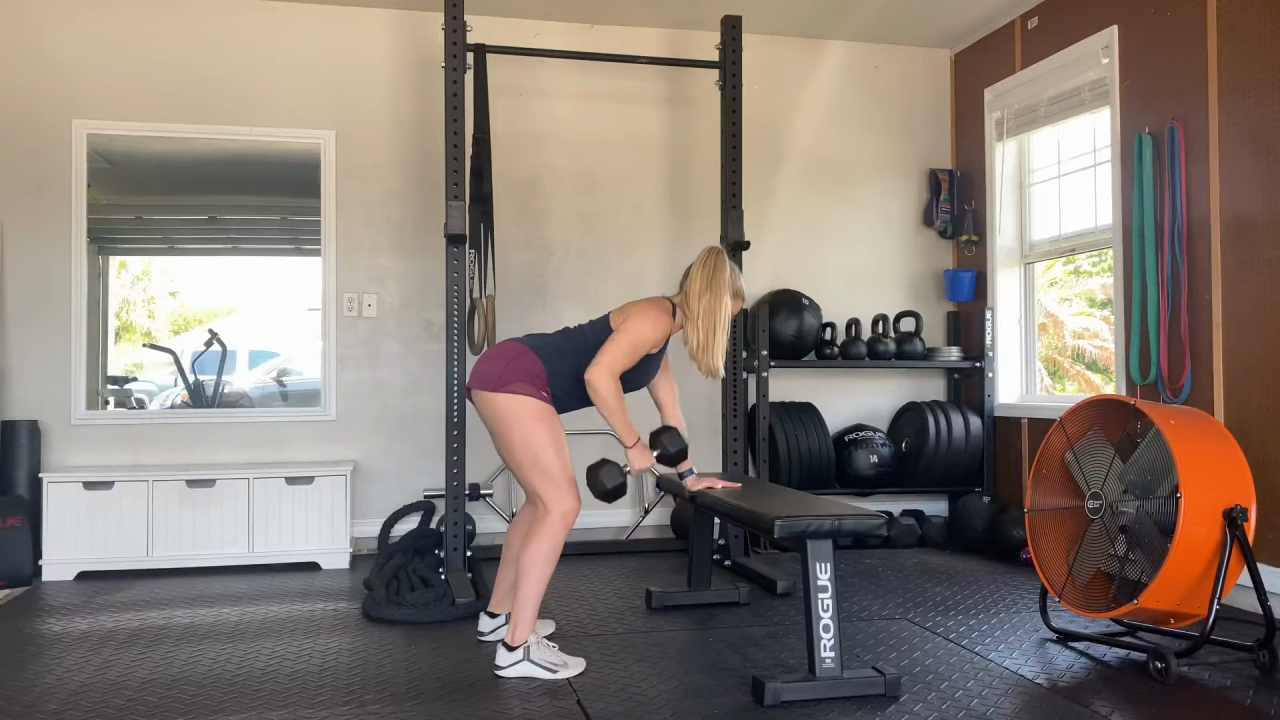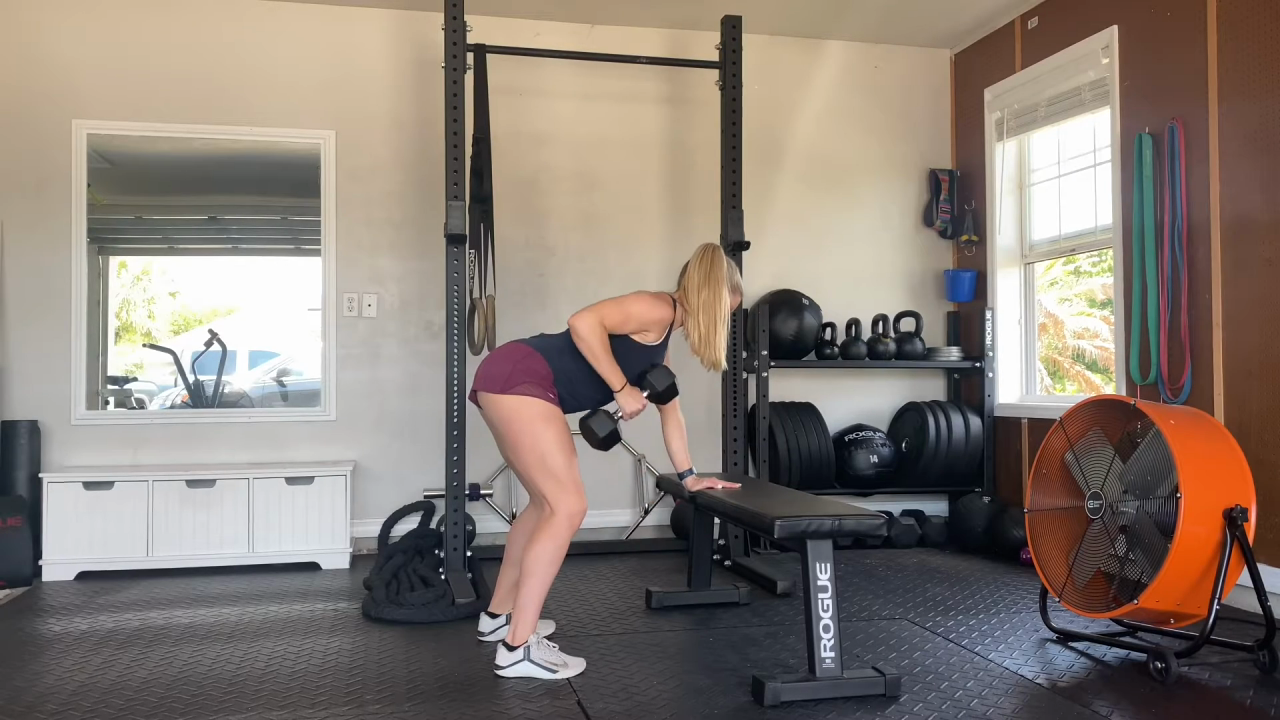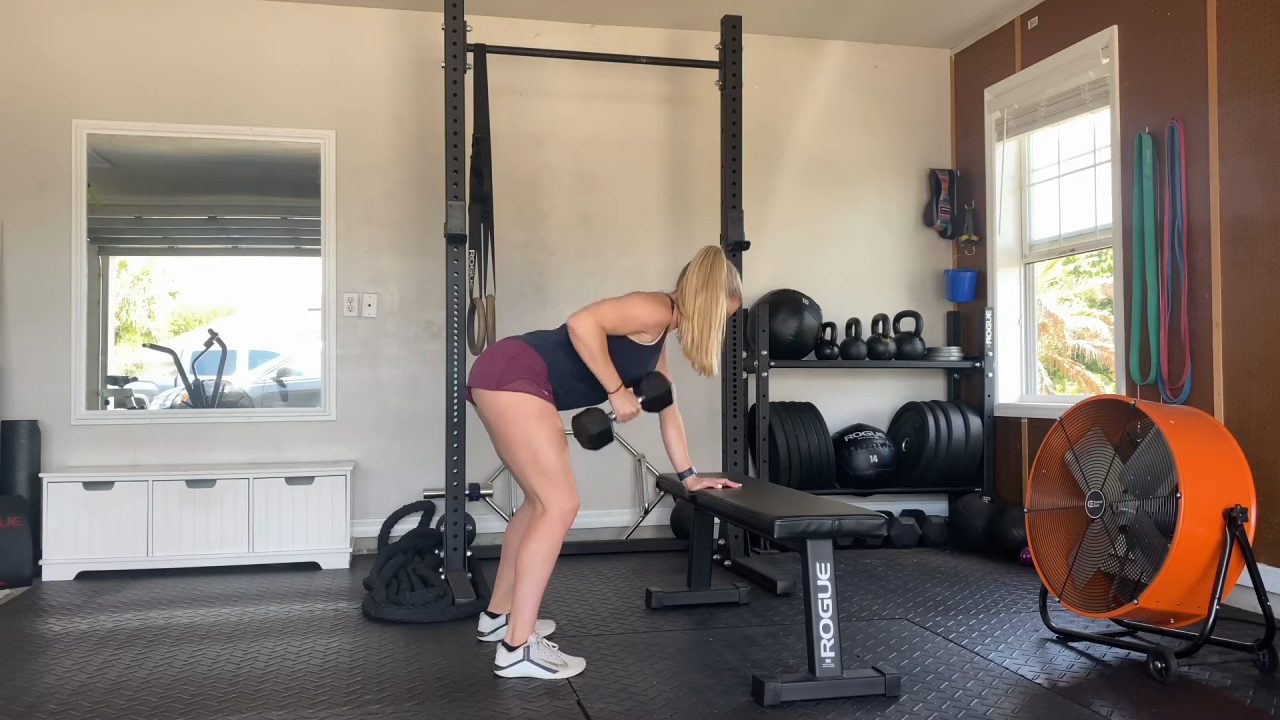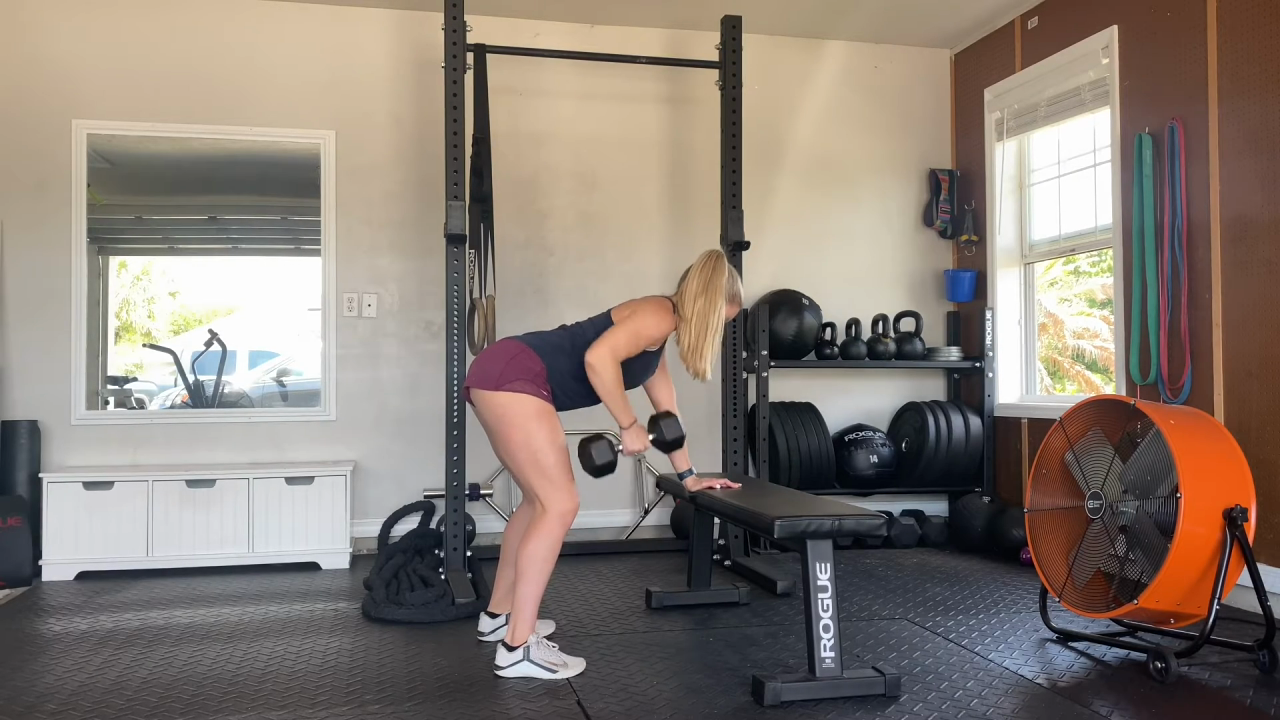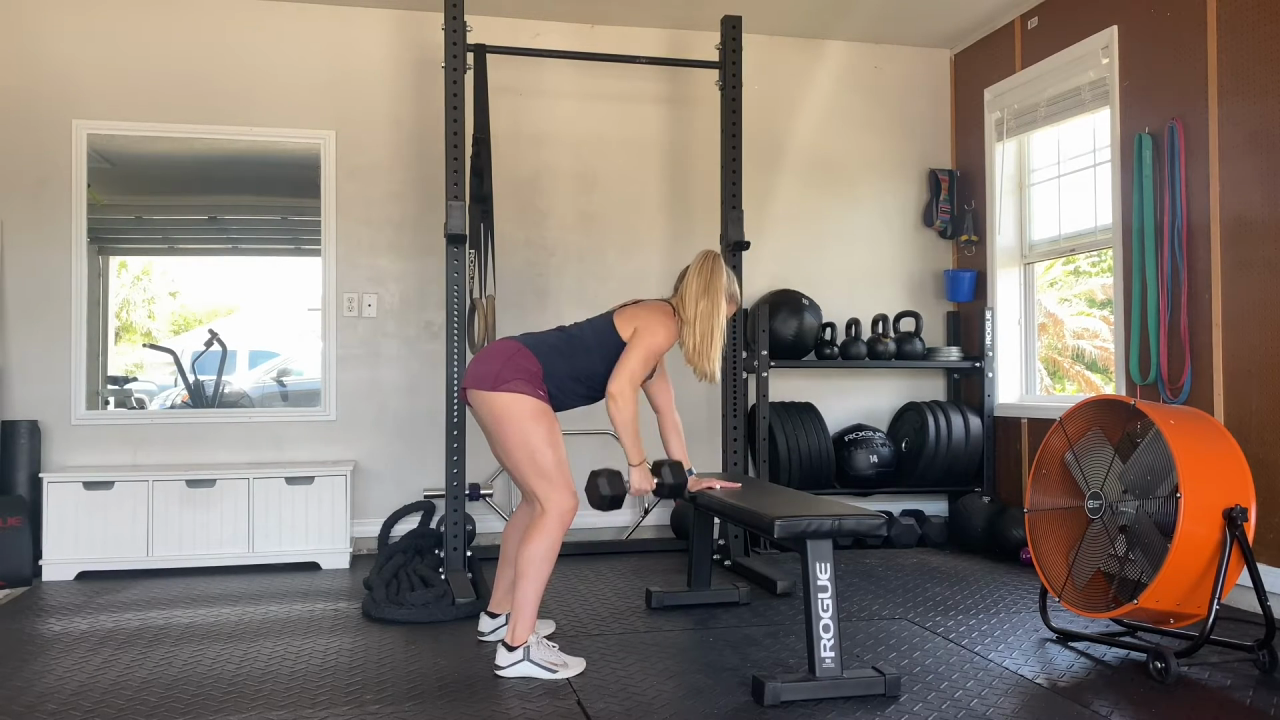
dt=1s
person 1, frame 1
left shoulder: (658, 328)
right shoulder: (656, 317)
left elbow: (669, 406)
right elbow: (599, 376)
left wrist: (687, 476)
right wrist: (634, 446)
left hip: (505, 377)
right hip: (514, 377)
left knee: (543, 501)
right knee: (561, 506)
left ankle: (499, 615)
right ankle: (517, 648)
person 1, frame 2
left shoulder: (660, 330)
right shoulder: (658, 309)
left elbow: (667, 404)
right elbow: (583, 323)
left wrist: (689, 476)
right wrist: (622, 391)
left hip: (511, 380)
right hip: (519, 378)
left knee: (548, 502)
right knee: (567, 508)
left ankle: (499, 615)
right ankle: (518, 647)
person 1, frame 3
left shoulder: (656, 333)
right shoulder: (655, 310)
left elbow: (665, 405)
right elbow: (581, 322)
left wrist: (688, 476)
right wrist: (616, 391)
left hip: (508, 377)
right hip: (514, 374)
left knee: (542, 501)
right knee: (559, 506)
left ankle: (499, 615)
right ankle: (517, 647)
person 1, frame 4
left shoulder: (656, 336)
right shoulder: (659, 316)
left elbow: (665, 405)
right elbow: (597, 357)
left wrist: (688, 477)
right wrist: (629, 428)
left hip: (504, 376)
right hip: (513, 375)
left knee: (541, 500)
right knee: (559, 505)
left ankle: (499, 615)
right ankle: (517, 647)
person 1, frame 5
left shoulder: (652, 325)
right shoulder: (662, 322)
left elbow: (665, 409)
right elbow: (618, 392)
left wrist: (688, 477)
right wrist: (637, 463)
left hip: (501, 374)
right hip: (510, 376)
left knee: (540, 500)
right knee: (559, 505)
left ankle: (499, 615)
right ankle: (518, 647)
